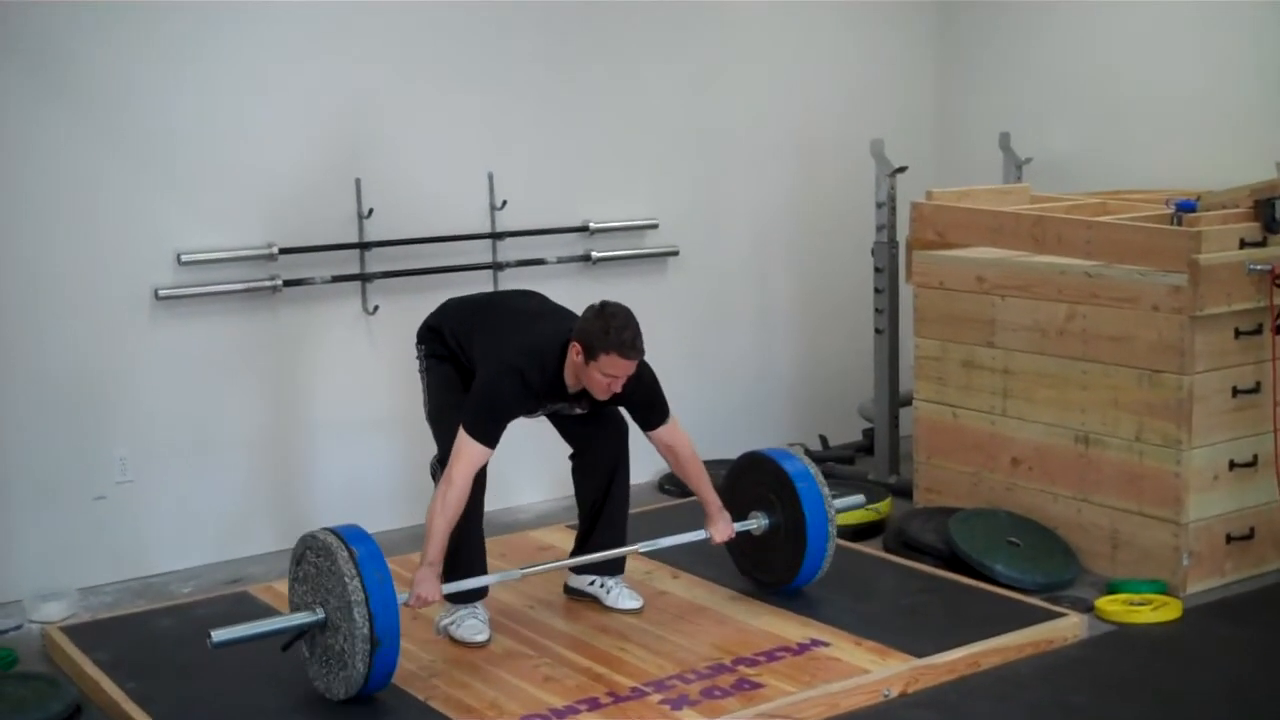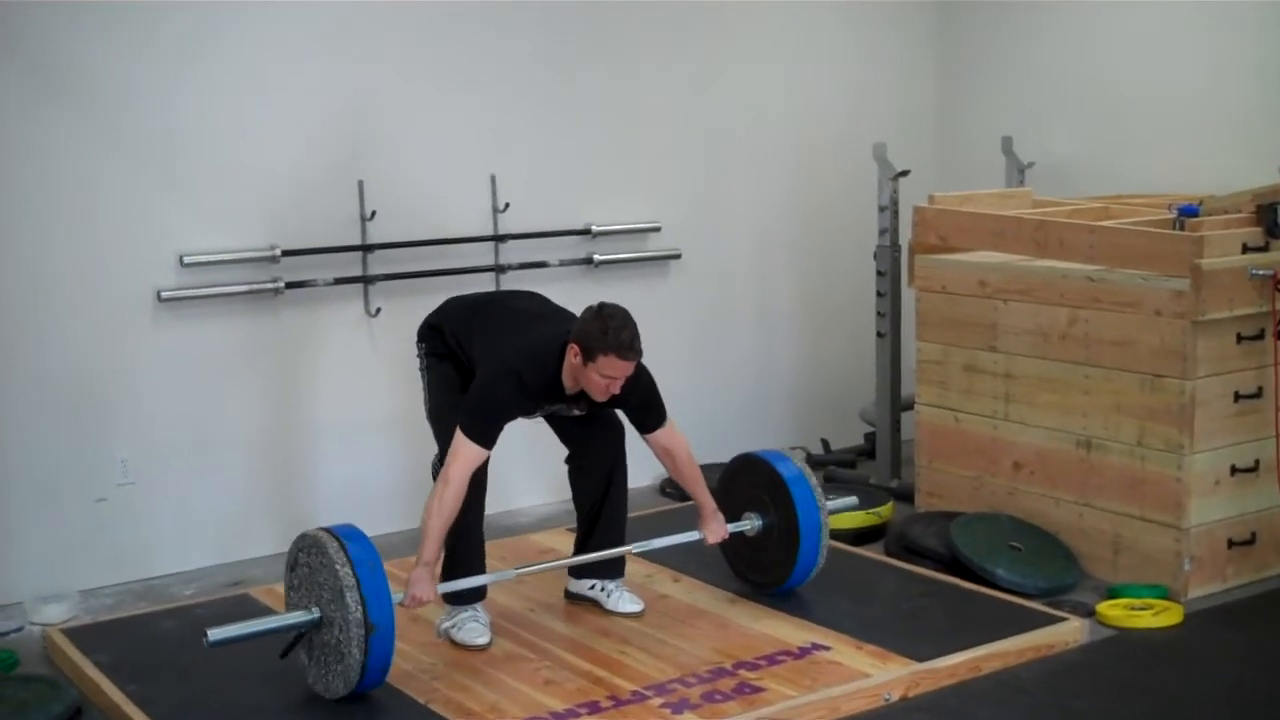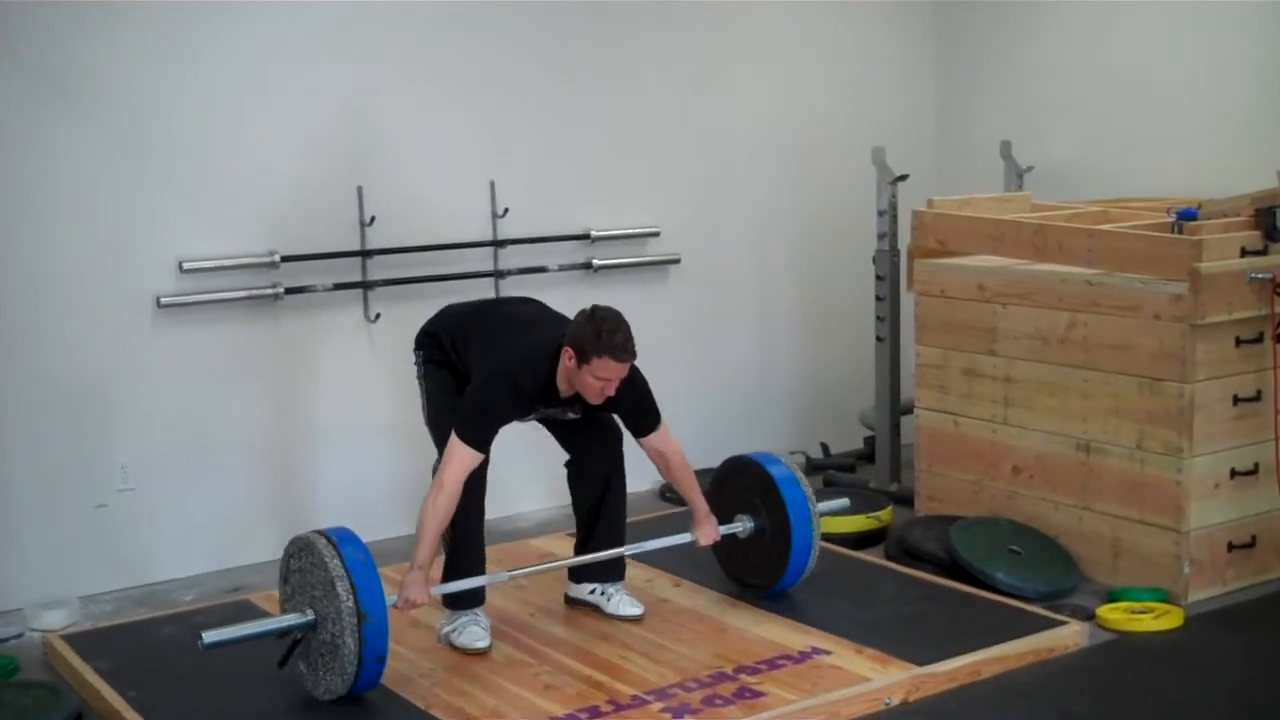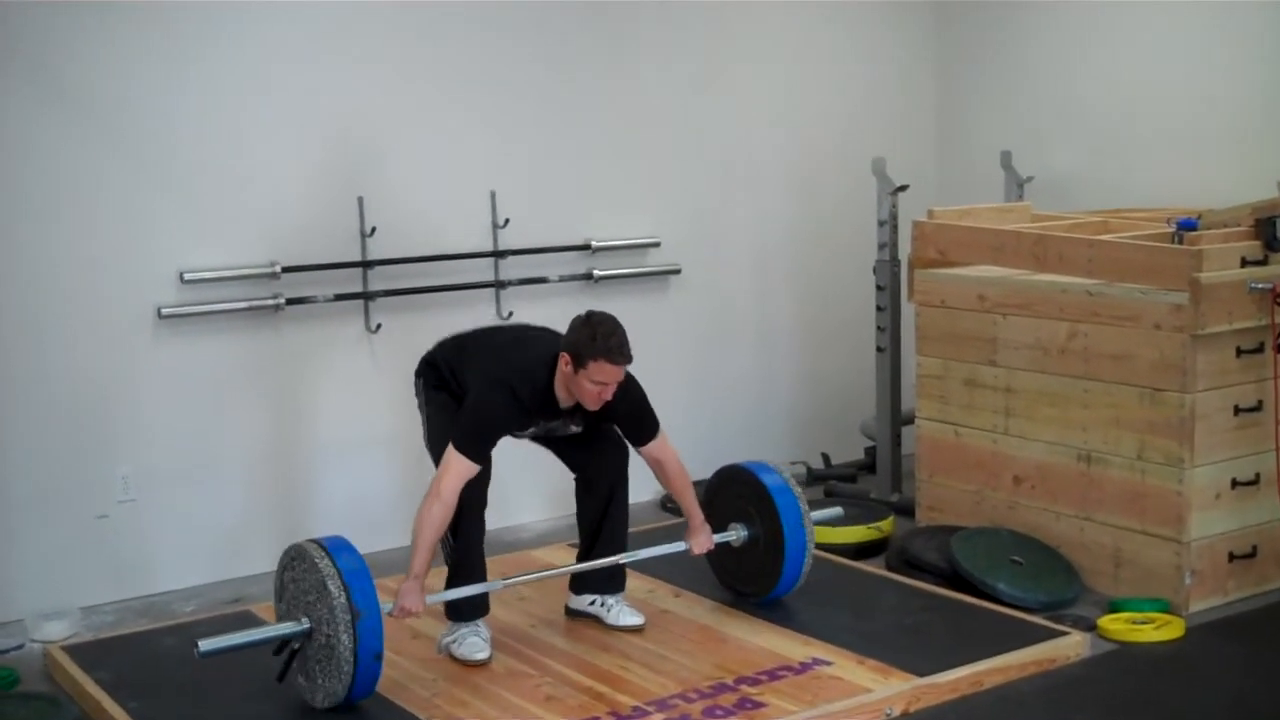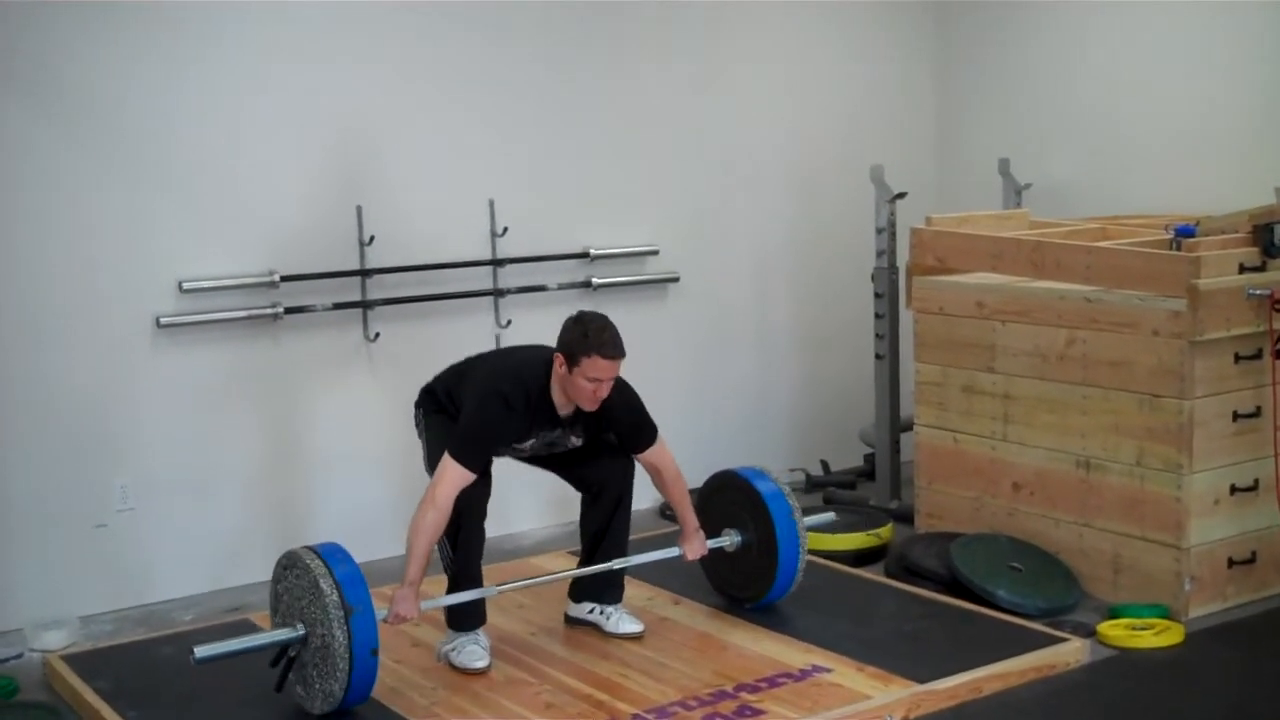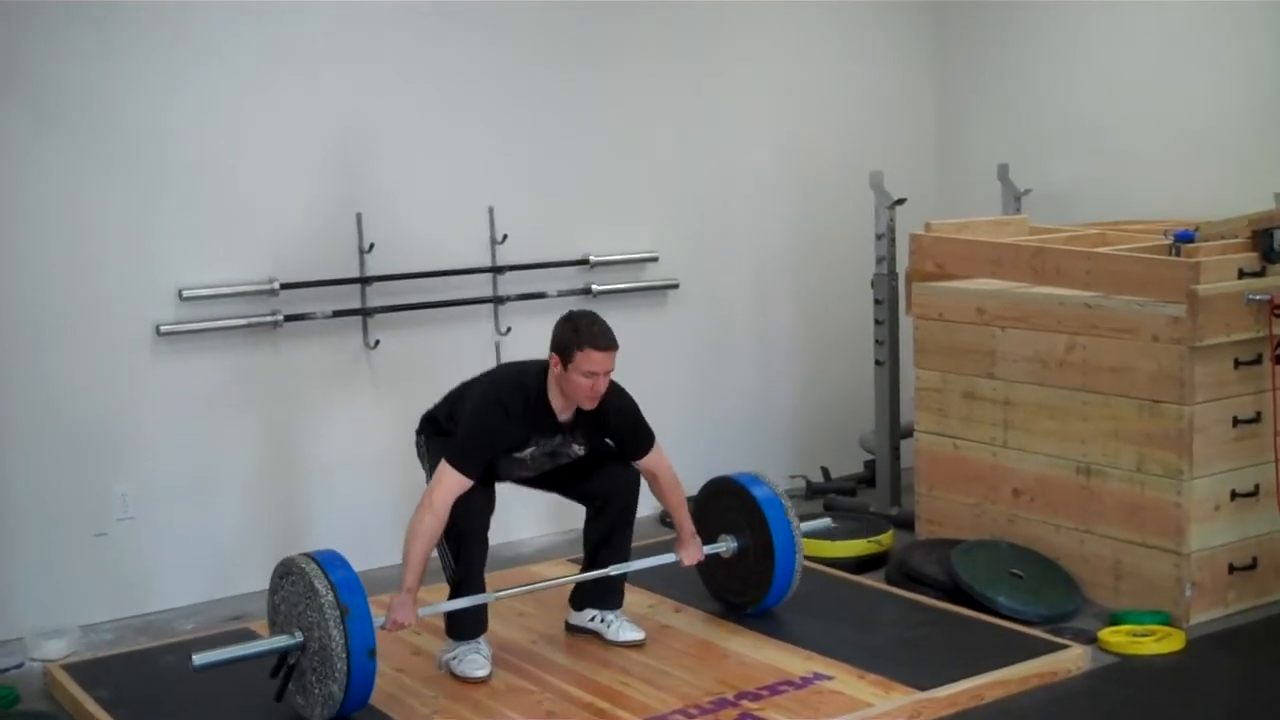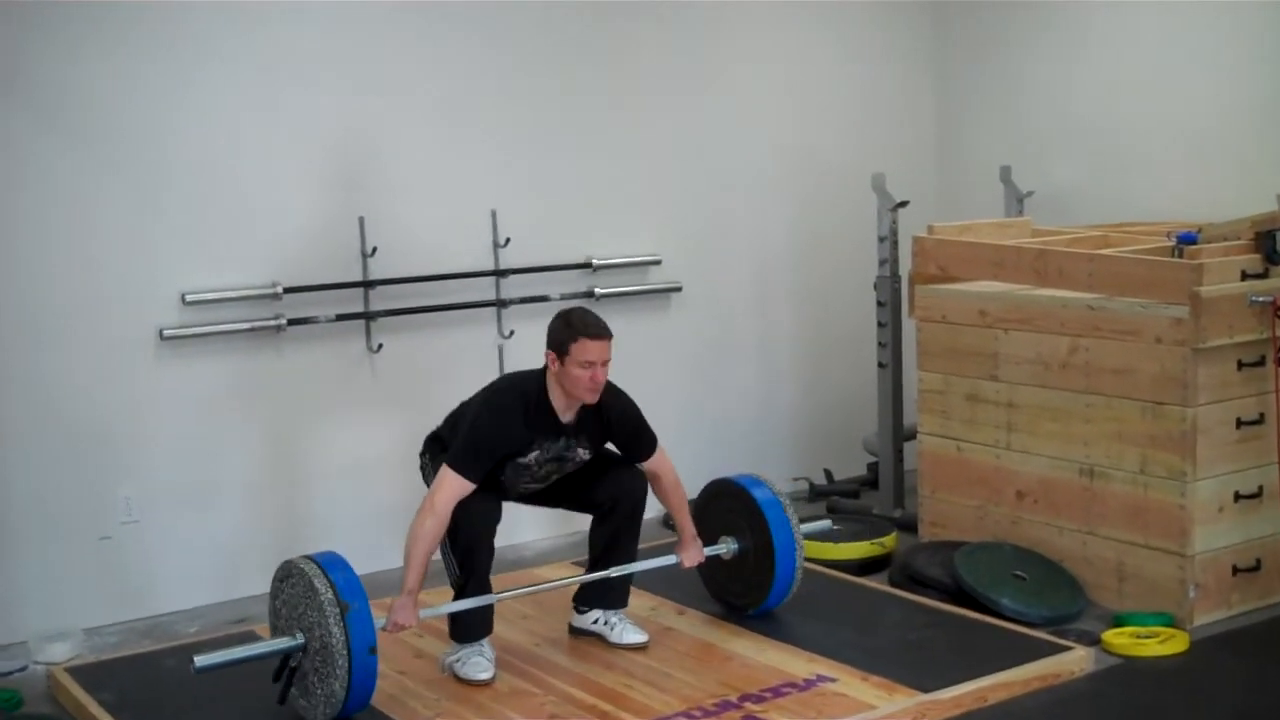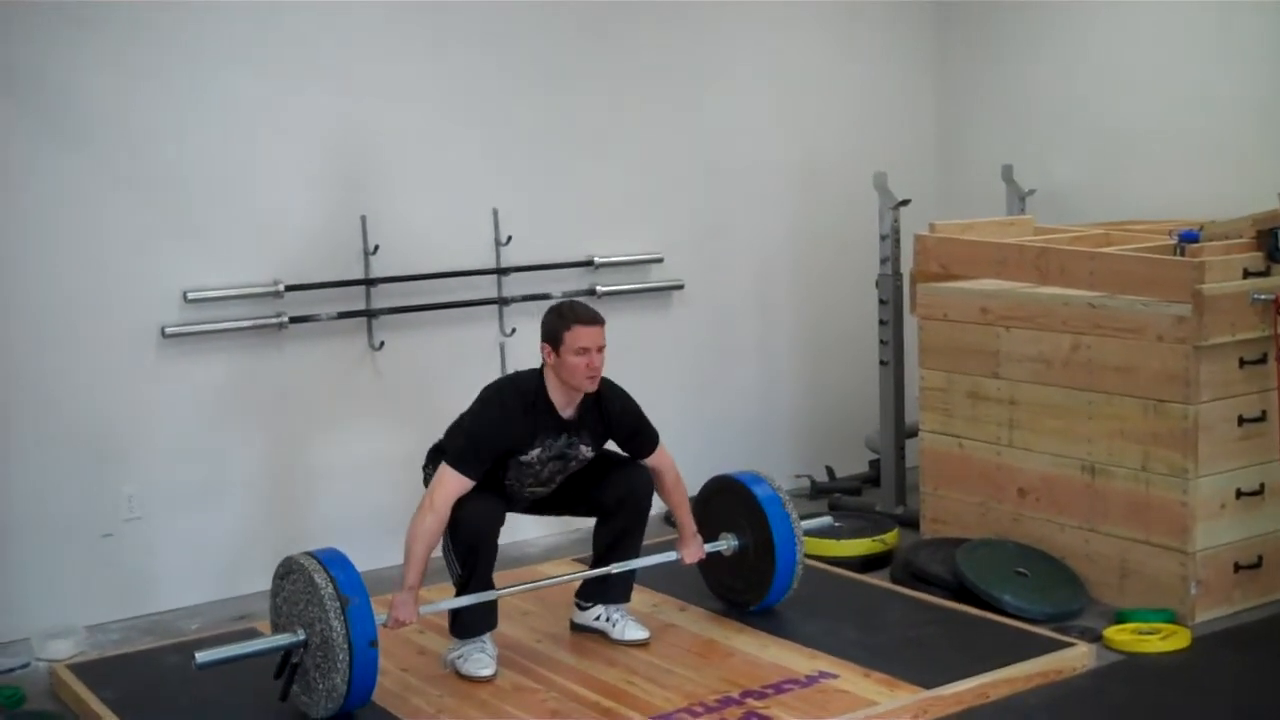
dt=0.1s
person 1, frame 1
left shoulder: (627, 369)
right shoulder: (516, 372)
left elbow: (672, 441)
right elbow: (458, 473)
left wrist: (714, 510)
right wrist: (428, 569)
right hip: (449, 349)
left knee: (606, 438)
right knee: (466, 462)
left ankle: (593, 571)
right ankle: (462, 601)
person 1, frame 2
left shoulder: (624, 371)
right shoulder: (514, 372)
left elbow: (668, 444)
right elbow: (456, 473)
left wrist: (708, 512)
right wrist: (423, 568)
right hip: (449, 348)
left knee: (603, 440)
right knee: (469, 466)
left ankle: (594, 575)
right ankle: (462, 603)
person 1, frame 3
left shoulder: (620, 377)
right shoulder: (509, 377)
left elbow: (663, 447)
right elbow: (451, 476)
left wrist: (702, 515)
right wrist: (418, 573)
right hip: (447, 358)
left knee: (602, 444)
right knee: (470, 471)
left ankle: (593, 579)
right ankle: (463, 608)
person 1, frame 4
left shoulder: (617, 386)
right shoulder: (506, 386)
left elbow: (661, 455)
right elbow: (447, 486)
left wrist: (696, 522)
right wrist: (414, 581)
right hip: (448, 387)
left knee: (607, 458)
right knee: (470, 485)
left ankle: (594, 590)
right ankle: (465, 619)
person 1, frame 5
left shoulder: (615, 397)
right shoulder: (503, 395)
left elbow: (660, 463)
right elbow: (441, 495)
left wrist: (690, 530)
right wrist: (409, 587)
right hip: (450, 419)
left knee: (614, 472)
right knee: (468, 499)
left ankle: (593, 599)
right ankle: (464, 629)
person 1, frame 6
left shoulder: (612, 402)
right shoulder: (500, 402)
left elbow: (656, 469)
right elbow: (438, 500)
left wrist: (687, 535)
right wrist: (407, 594)
right hip: (451, 438)
left knee: (620, 480)
right knee: (469, 507)
left ankle: (594, 607)
right ankle: (465, 637)
person 1, frame 7
left shoulder: (611, 405)
right shoulder: (504, 407)
left elbow: (660, 471)
right elbow: (440, 502)
left wrist: (688, 537)
right wrist: (408, 596)
right hip: (459, 478)
left knee: (629, 486)
right knee: (473, 515)
left ankle: (595, 609)
right ankle: (469, 639)
person 1, frame 8
left shoulder: (610, 402)
right shoulder: (504, 405)
left elbow: (661, 467)
right elbow: (439, 500)
left wrist: (688, 534)
right wrist: (408, 591)
left hip: (546, 479)
right hip: (471, 480)
left knee: (634, 483)
right knee: (476, 515)
left ankle: (598, 604)
right ankle: (471, 635)
